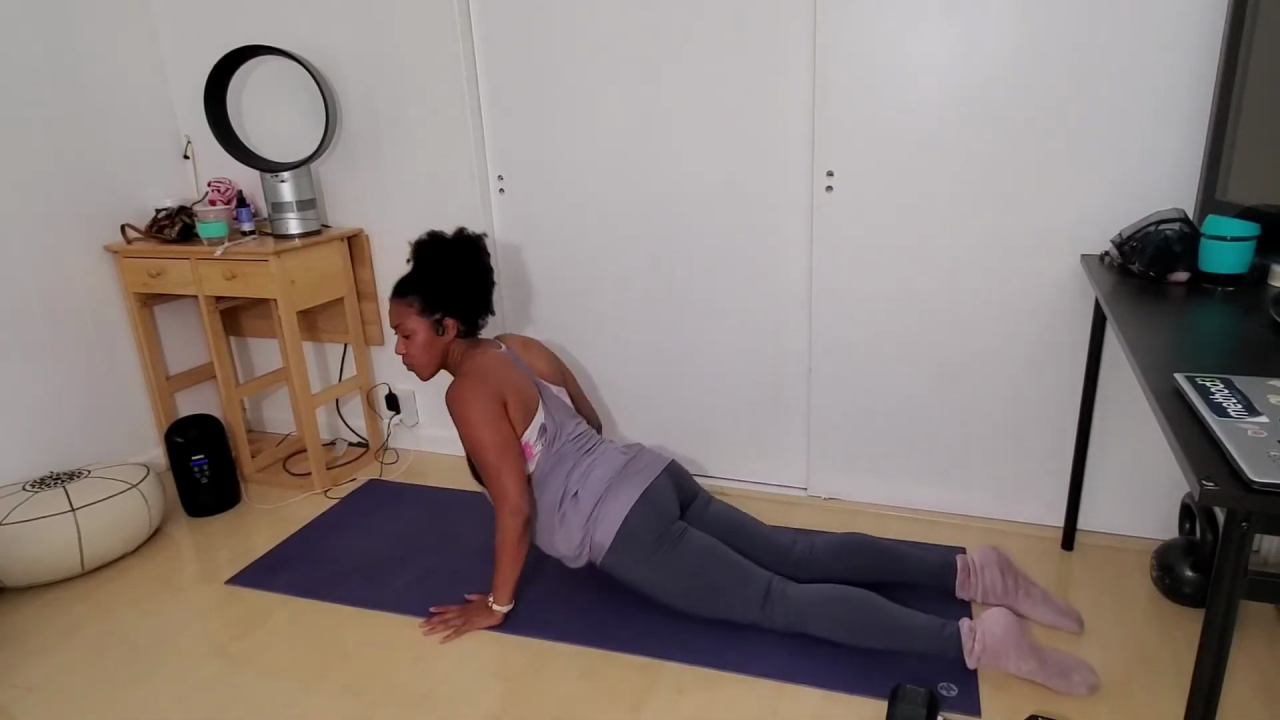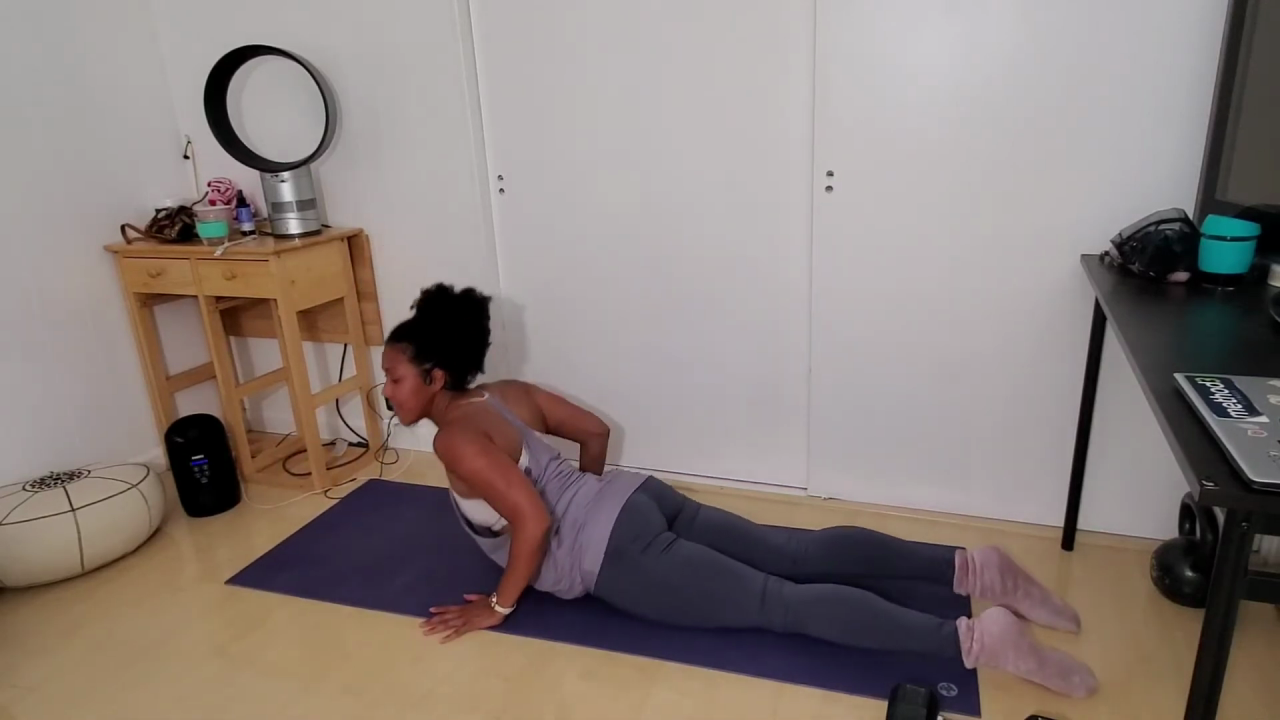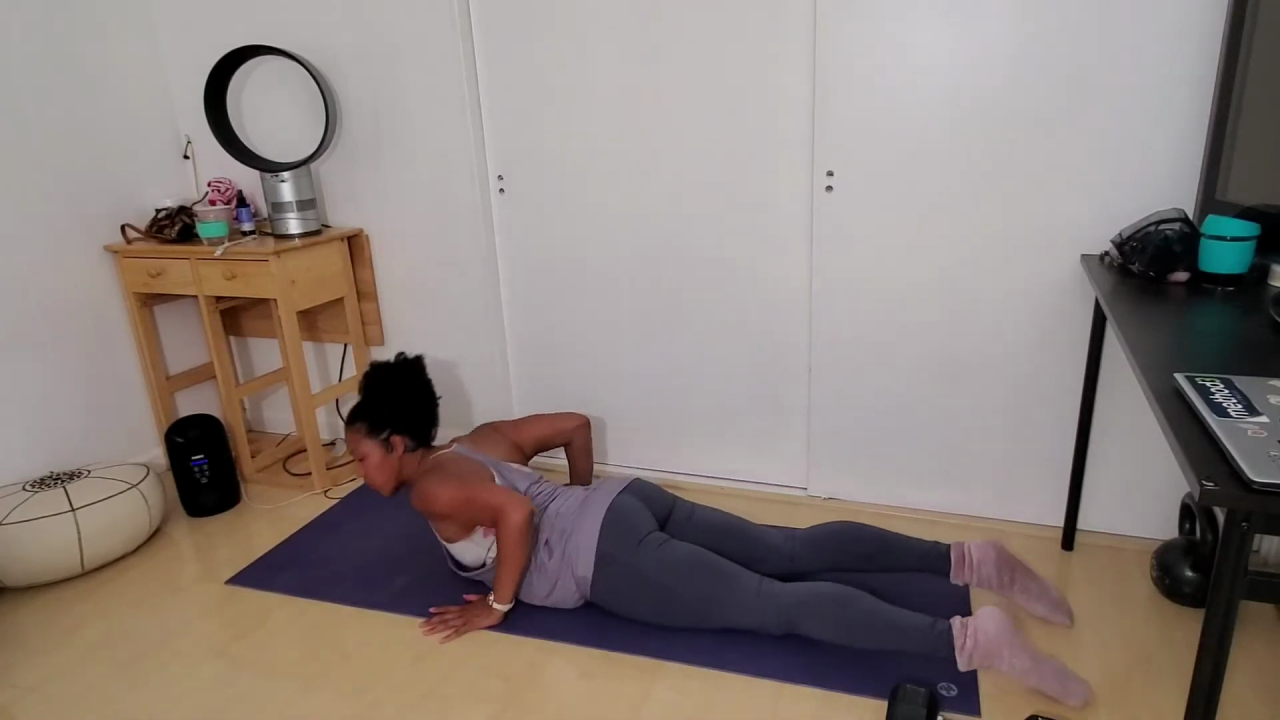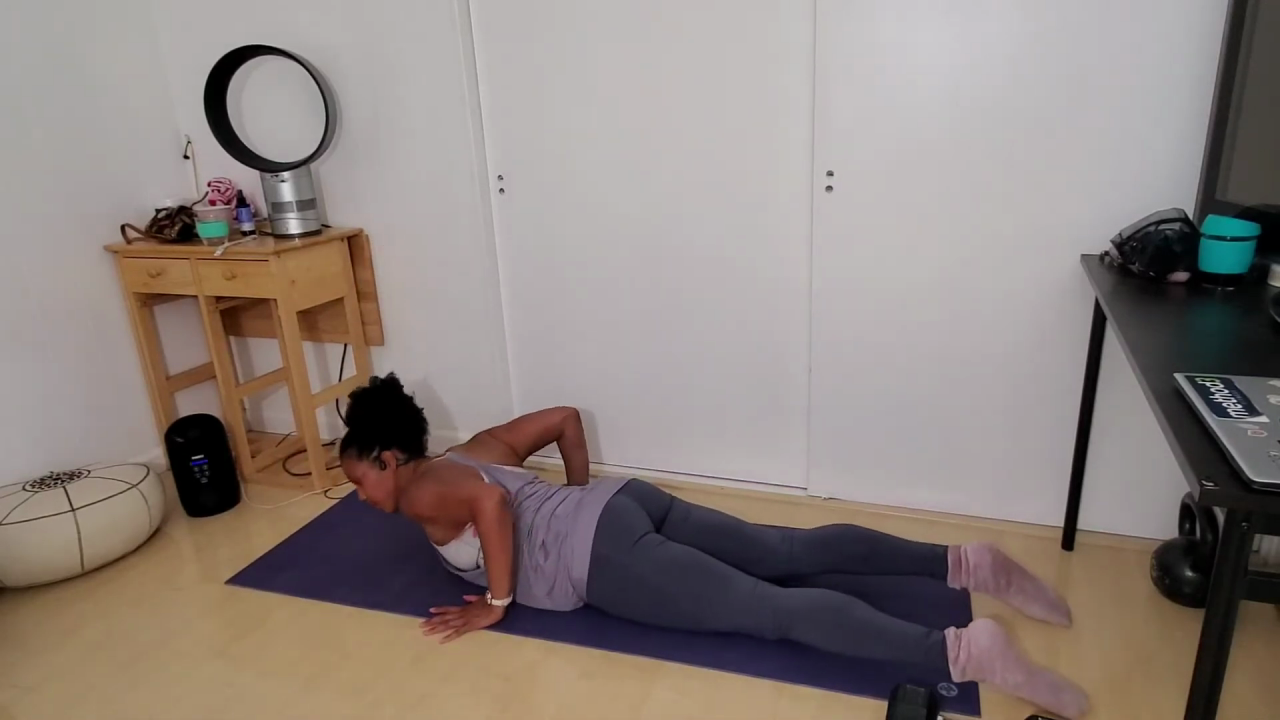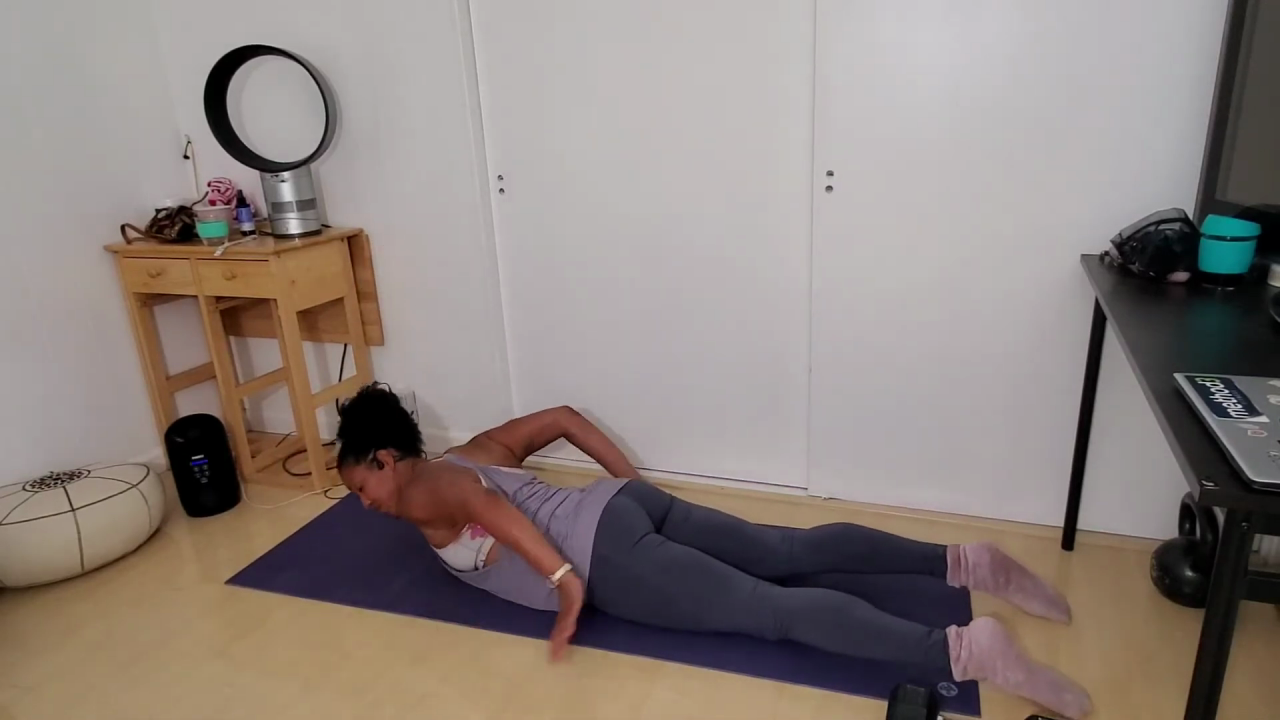
dt=0.3s
person 1, frame 1
left shoulder: (469, 392)
right shoulder: (522, 348)
left elbow: (514, 509)
left wrist: (495, 605)
left hip: (624, 530)
right hip: (652, 477)
left knee: (779, 603)
right knee: (801, 556)
left ankle: (975, 639)
right ankle: (971, 573)
person 1, frame 2
left shoulder: (455, 440)
right shoulder: (506, 394)
left elbow: (534, 520)
right elbow: (596, 429)
left wrist: (499, 605)
left hip: (621, 554)
right hip: (639, 498)
left knee: (783, 604)
right knee: (801, 553)
left ankle: (976, 639)
right ankle: (972, 566)
person 1, frame 3
left shoulder: (429, 488)
right shoulder: (480, 439)
left elbow: (516, 514)
right elbow: (577, 425)
left wrist: (495, 605)
left hip: (610, 560)
right hip: (629, 504)
left knee: (776, 604)
right knee: (794, 550)
left ankle: (967, 638)
right ankle: (965, 560)
person 1, frame 4
left shoulder: (423, 493)
right shoulder: (475, 447)
left elbow: (487, 499)
right elbow: (565, 416)
left wrist: (496, 601)
left hip: (604, 558)
right hip: (624, 502)
left knee: (773, 609)
right knee: (792, 553)
left ankle: (960, 649)
right ankle: (962, 563)
person 1, frame 5
left shoulder: (420, 493)
right shoulder: (475, 448)
left elbow: (484, 503)
right elbow: (562, 416)
left wrist: (566, 584)
right wrist: (626, 474)
left hip: (605, 553)
right hip: (624, 506)
left knee: (771, 608)
right knee: (791, 550)
left ankle: (962, 648)
right ankle: (963, 561)
